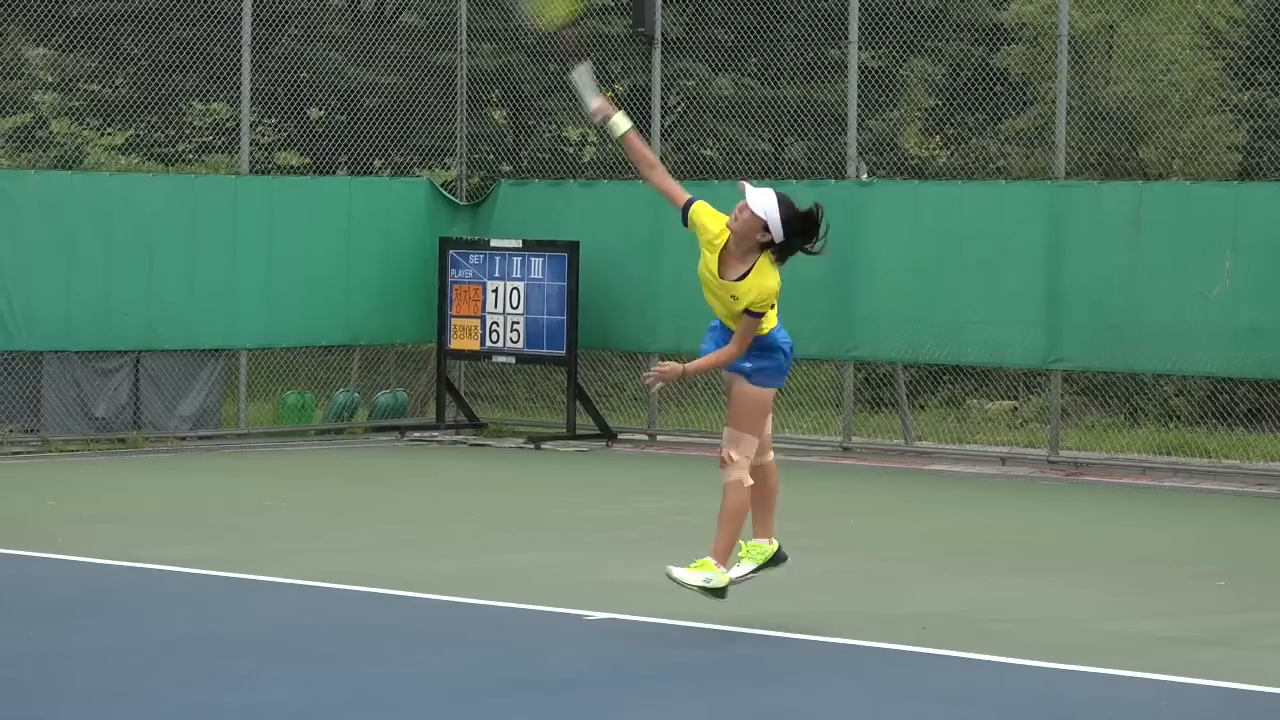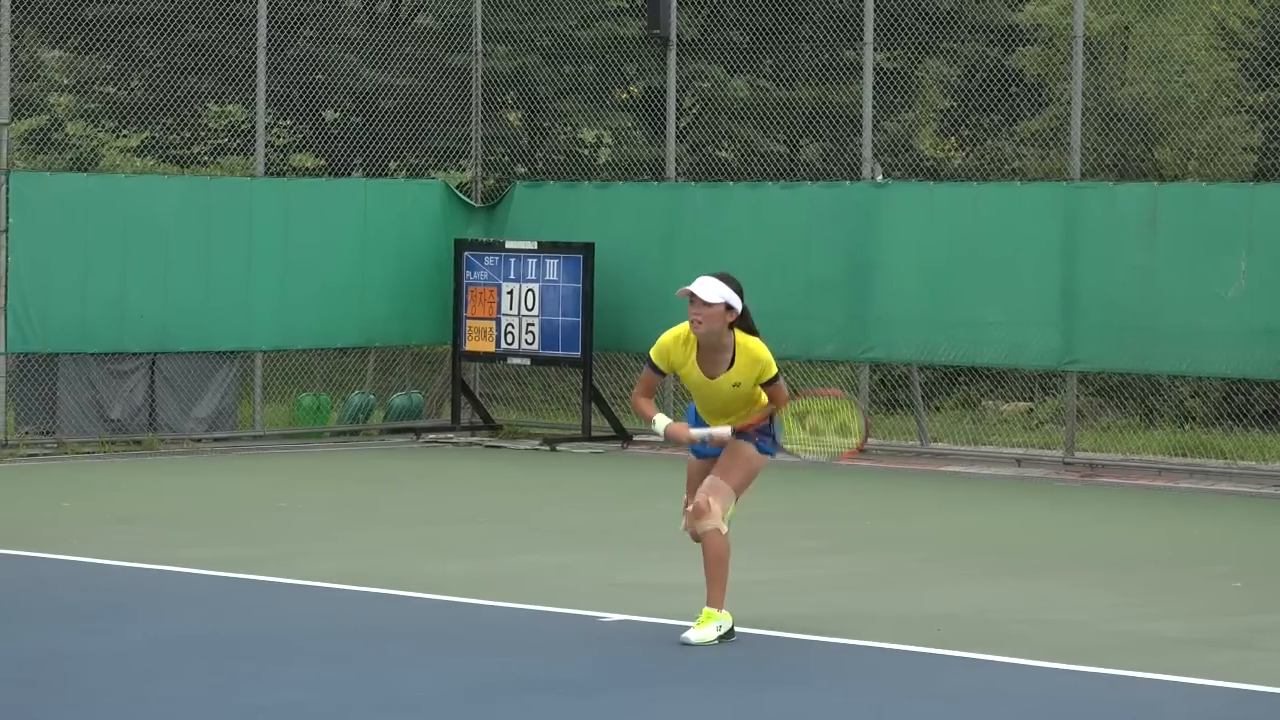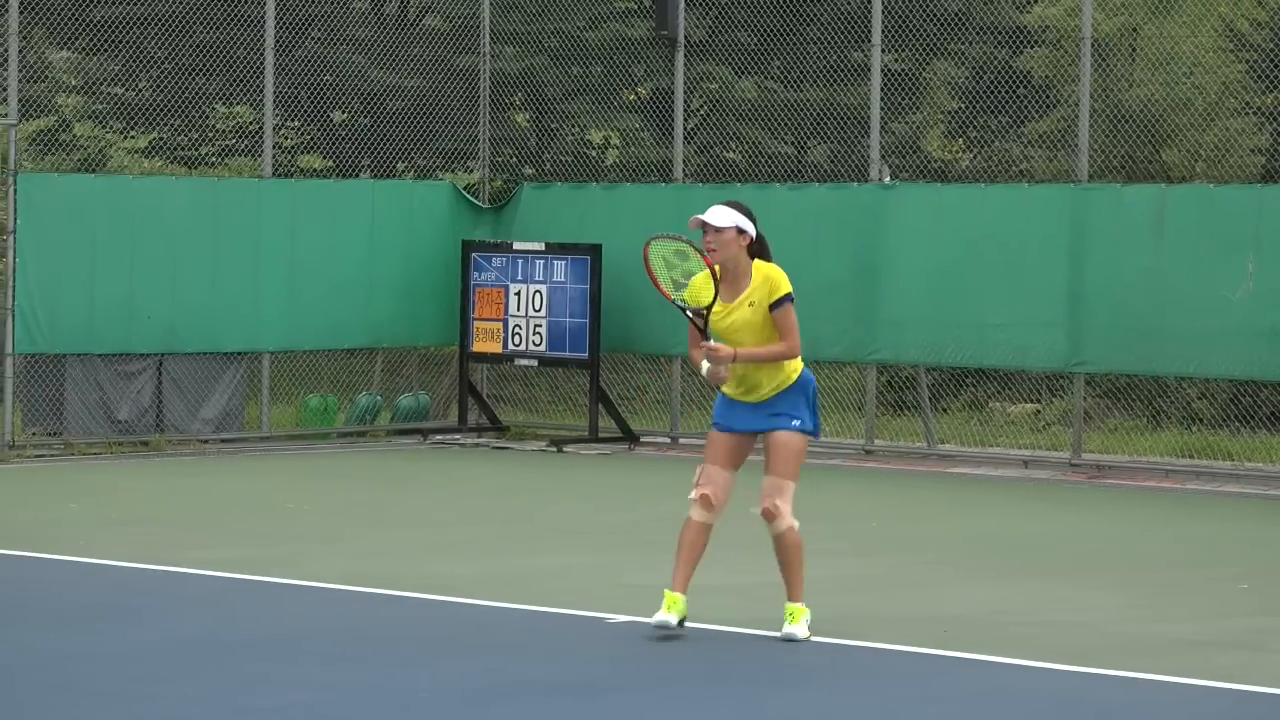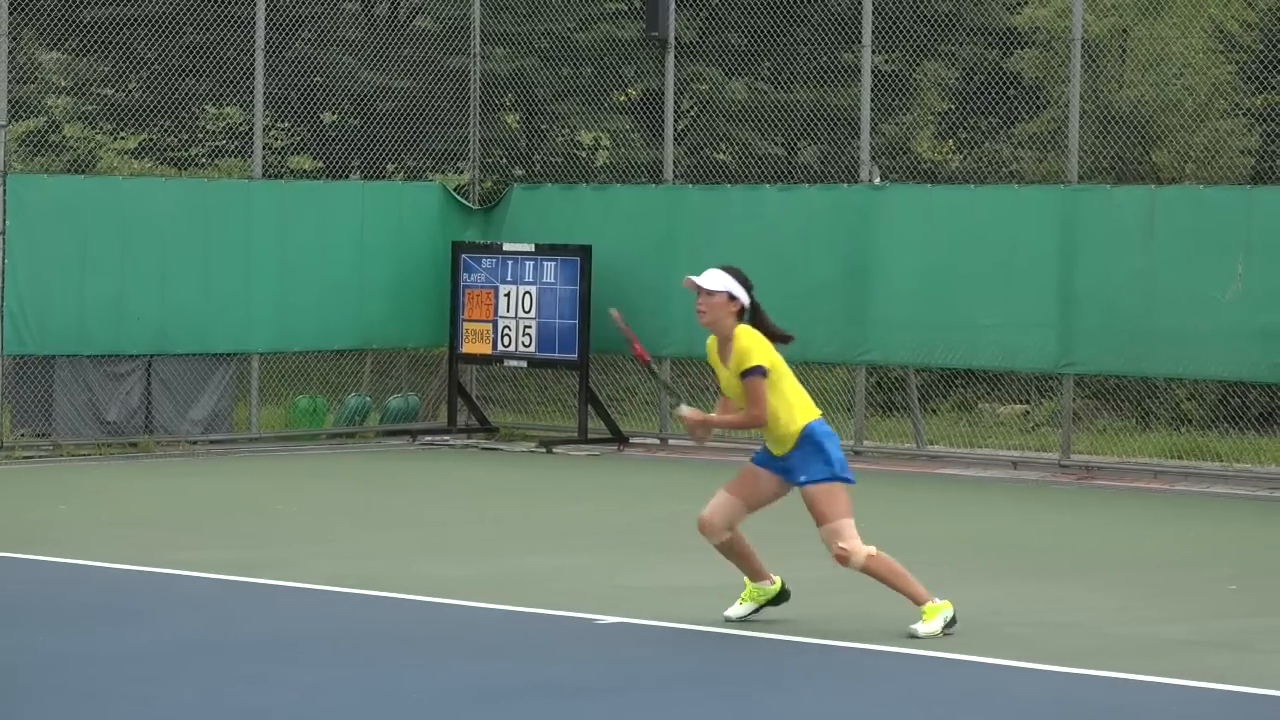
dt=0.4s
person 1, frame 1
left shoulder: (764, 283)
right shoulder: (714, 227)
left elbow: (737, 350)
right elbow: (656, 176)
left wrist: (682, 371)
right wrist: (618, 123)
left hip: (758, 352)
right hip: (730, 333)
left knee: (734, 458)
right knee: (756, 448)
left ankle: (715, 569)
right ankle: (765, 544)
person 1, frame 2
left shoulder: (756, 354)
right shoulder: (672, 342)
left elbow: (781, 406)
right elbow: (641, 396)
left wrist: (733, 432)
right wrist: (667, 426)
left hip: (750, 431)
right hip: (705, 426)
left knee: (707, 508)
right knee: (696, 526)
left ankle: (718, 616)
person 1, frame 3
left shoulder: (771, 278)
right shoulder: (698, 286)
left elbow: (792, 347)
right elbow: (695, 348)
left wrist: (735, 354)
right wrist: (710, 367)
left hip: (787, 397)
right hip: (735, 401)
left knee: (775, 510)
right knee: (704, 499)
left ankle: (797, 608)
right ankle: (674, 601)
person 1, frame 4
left shoulder: (748, 346)
right shoulder: (715, 347)
left elbow: (756, 415)
right elbow: (729, 400)
left wrist: (704, 419)
right wrist: (706, 420)
left hip: (809, 445)
right hip: (778, 450)
left knee: (846, 549)
right knee: (711, 522)
left ankle: (935, 606)
right ankle: (765, 586)
